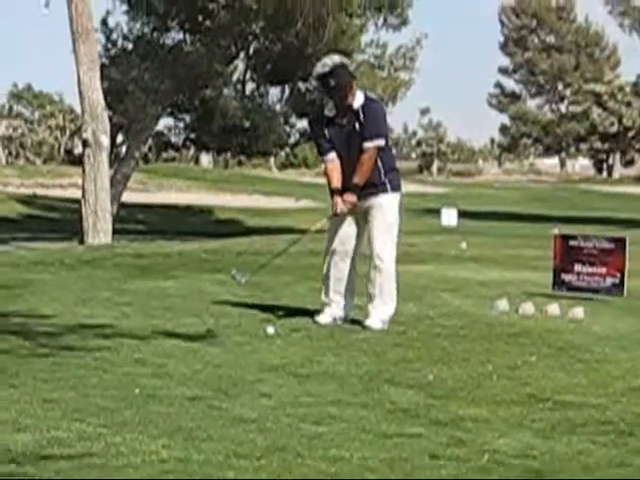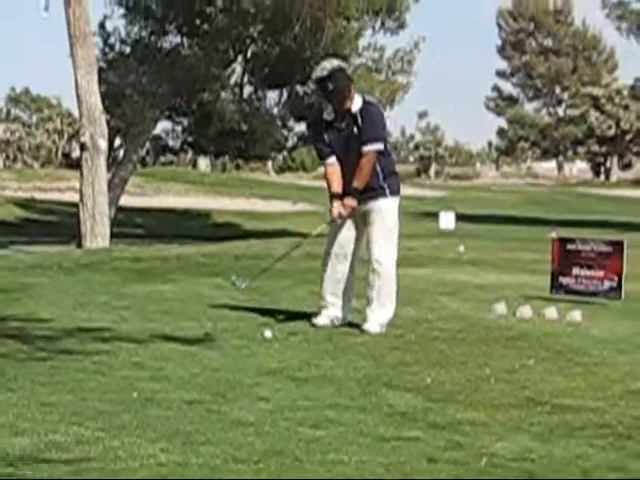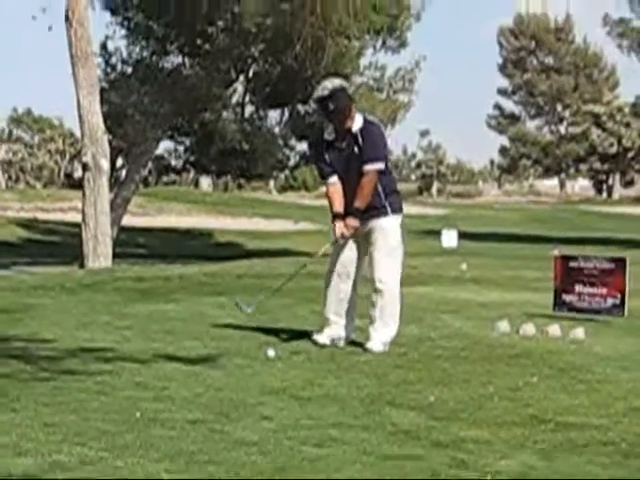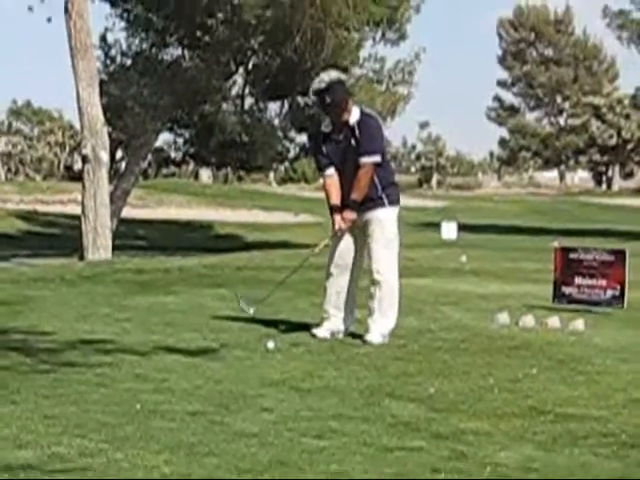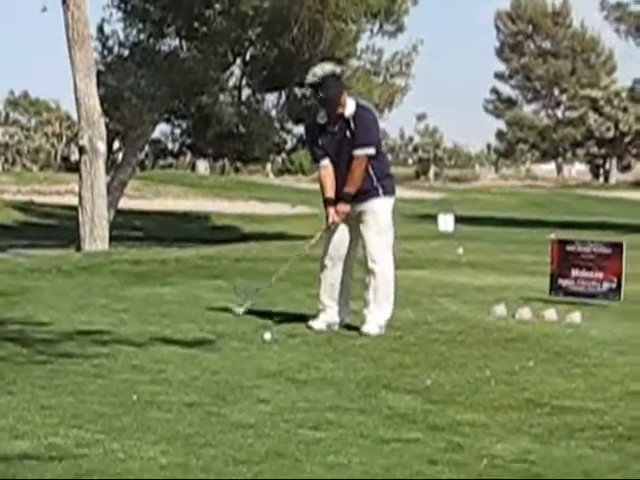
dt=0.1s
person 1, frame 1
left shoulder: (371, 108)
right shoulder: (321, 120)
left elbow: (370, 153)
right elbow: (330, 159)
left wrist: (353, 190)
right wrist: (336, 193)
left hip: (380, 189)
right hip: (348, 193)
left knee: (382, 252)
right knee: (337, 250)
left ankle: (380, 312)
right ankle: (336, 307)
person 1, frame 2
left shoulder: (370, 111)
right shoulder: (321, 124)
left elbow: (369, 157)
right elbow: (330, 164)
left wrist: (353, 194)
right wrist: (336, 198)
left hip: (379, 193)
right hip: (347, 197)
left knee: (381, 256)
right knee: (336, 253)
left ankle: (379, 316)
right ankle: (334, 309)
person 1, frame 3
left shoulder: (370, 131)
right shoulder: (322, 144)
left elbow: (370, 176)
right elbow: (332, 183)
left wrist: (355, 214)
right wrist: (339, 218)
left hip: (382, 212)
right hip: (350, 216)
left knee: (384, 275)
right knee: (339, 272)
left ankle: (382, 335)
right ankle: (337, 329)
person 1, frame 4
left shoulder: (367, 123)
right shoulder: (320, 136)
left elbow: (367, 168)
right elbow: (329, 175)
left wrist: (351, 206)
right wrist: (336, 211)
left hip: (379, 204)
right hip: (347, 209)
left knee: (382, 267)
right knee: (338, 264)
left ankle: (381, 327)
right ankle: (335, 322)
person 1, frame 5
left shoulder: (363, 115)
right shoulder: (315, 127)
left elbow: (360, 161)
right elbow: (324, 166)
left wrist: (345, 199)
right wrist: (330, 203)
left hip: (375, 195)
right hip: (342, 200)
left knee: (377, 255)
right knee: (333, 256)
left ankle: (377, 317)
right ankle: (332, 314)
